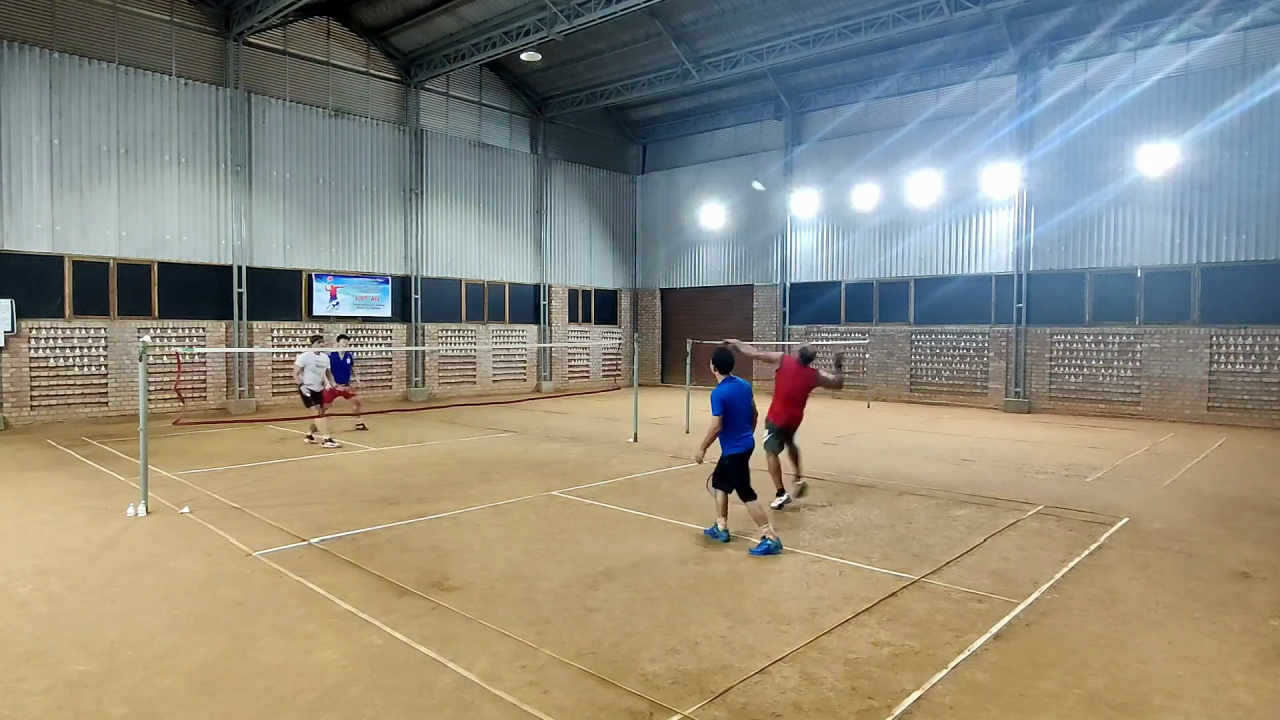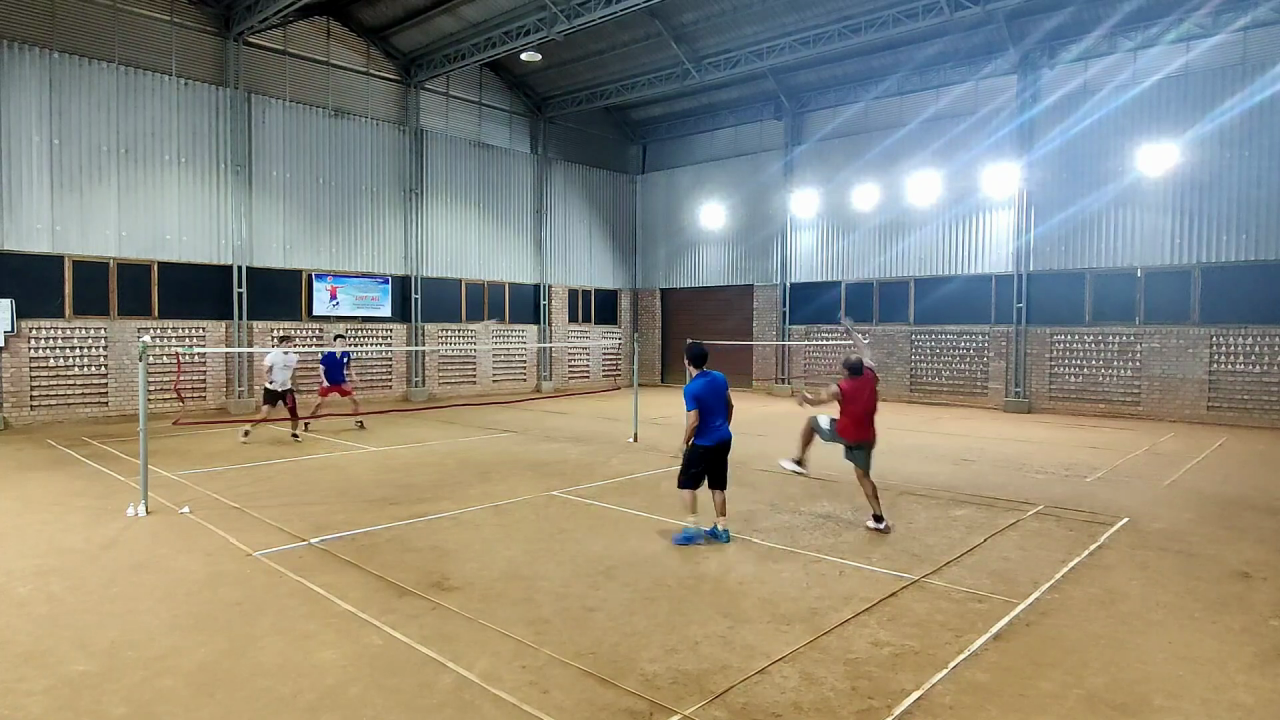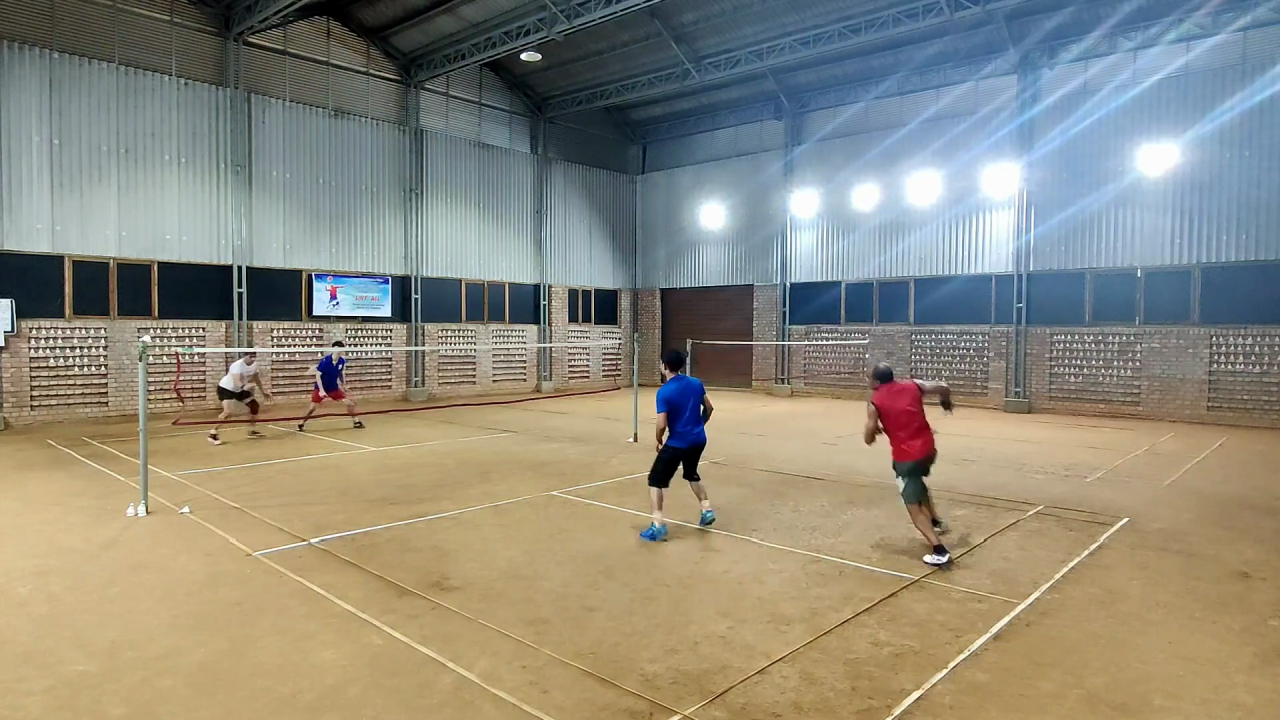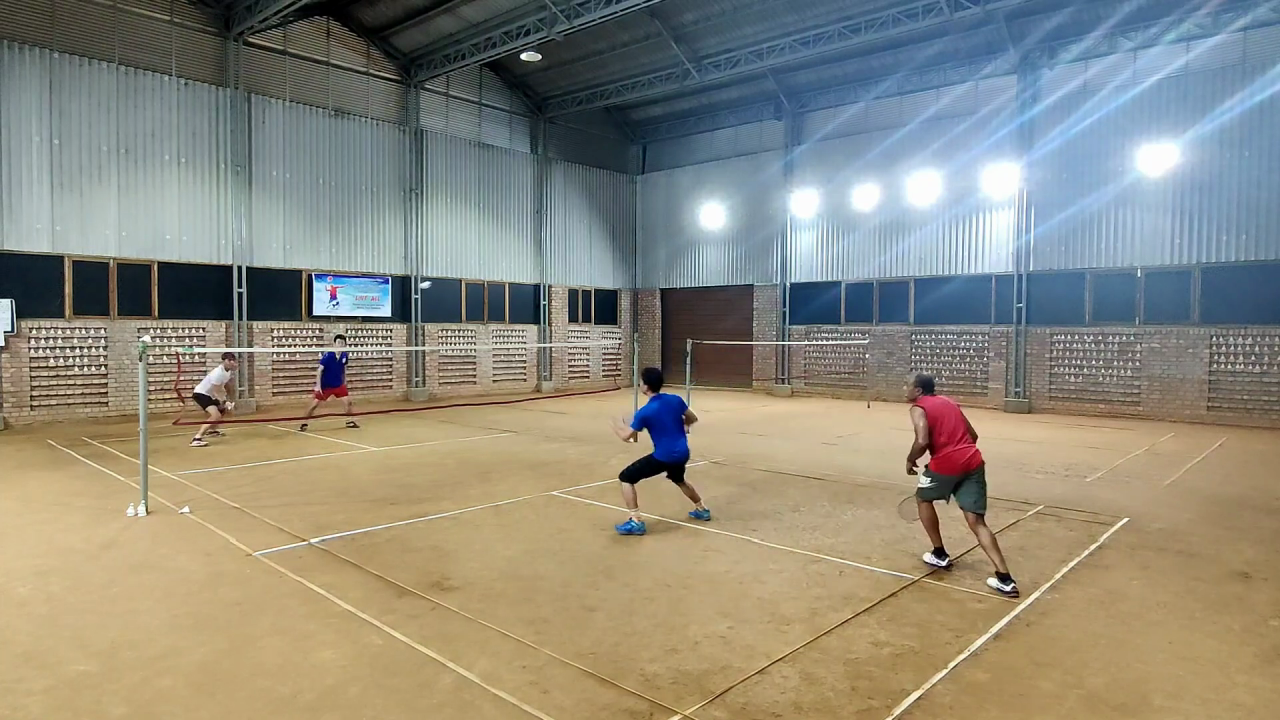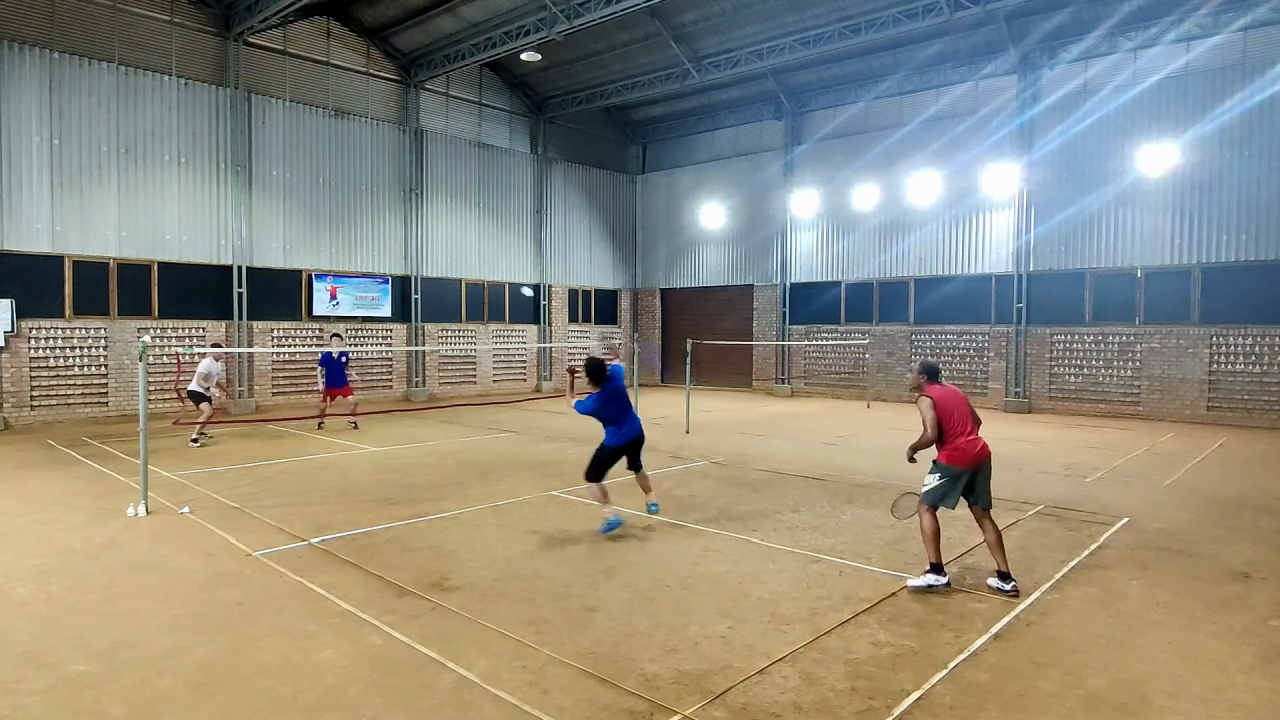
dt=0.3s
person 1, frame 1
left shoulder: (784, 360)
right shoulder: (815, 375)
left elbow: (751, 353)
right elbow: (838, 384)
left wrist: (736, 343)
right wrist: (838, 365)
left hip: (777, 417)
right hip: (796, 418)
left knee: (772, 453)
right knee: (791, 445)
left ankle: (781, 494)
right ankle: (799, 479)
person 1, frame 2
left shoulder: (841, 388)
right shoulder: (870, 376)
left elbow: (815, 401)
right elbow: (864, 353)
left wrist: (804, 397)
right wrist: (857, 337)
left hip: (846, 433)
right hip: (867, 437)
left knee: (811, 424)
right knee: (863, 476)
left ankle: (799, 462)
right ankle: (879, 519)
person 1, frame 3
left shoulder: (875, 403)
right shoulder: (912, 386)
left elbow: (869, 438)
right elbow: (943, 387)
left wrist: (877, 430)
right wrist: (946, 402)
left hip: (906, 456)
right hip: (928, 449)
left knee: (914, 505)
right knee: (915, 484)
left ankle: (939, 551)
right ankle: (935, 522)
person 1, frame 4
left shoulder: (918, 408)
right shoulder: (949, 403)
left elbow: (922, 441)
right elbow: (972, 435)
left wrist: (910, 460)
left hip: (945, 465)
right hip: (974, 462)
left knee: (922, 499)
right knee: (977, 522)
left ankle: (939, 554)
right ankle: (1005, 580)
person 1, frame 5
left shoulder: (925, 398)
right shoulder: (954, 391)
left elbow: (930, 435)
right elbow: (977, 422)
left wrist: (912, 449)
left hip: (954, 459)
right hip: (980, 454)
left knee: (926, 509)
right knee: (983, 515)
left ankle: (936, 572)
right ankle: (1005, 579)
person 2, frame 1
left shoulder: (719, 393)
right shoulder: (744, 385)
left elbow: (716, 427)
right elbow: (754, 413)
left wrist: (702, 449)
left hip: (734, 449)
right hip: (744, 444)
left knee: (746, 494)
right knee: (719, 481)
left ankle: (770, 539)
right ankle: (721, 528)
person 2, frame 2
left shoulder: (692, 388)
right shoulder: (720, 378)
left elbow: (693, 422)
right elbow: (730, 406)
left wrist: (685, 443)
left hip: (704, 443)
right hip: (723, 439)
left knee: (686, 483)
right knee: (718, 484)
left ankle: (692, 528)
right ankle: (721, 528)
person 2, frame 3
left shoulder: (664, 392)
right shoulder: (696, 383)
left elbow: (661, 424)
right elbow: (709, 408)
left wrist: (658, 440)
left hip: (677, 444)
right hip: (698, 440)
left knee: (656, 481)
right knee: (691, 475)
left ankle: (658, 526)
right ankle: (706, 509)
person 2, frame 4
left shoulder: (645, 412)
right shoulder: (675, 400)
left elbow: (626, 436)
right elbow: (693, 418)
left wrist: (618, 427)
left hip: (662, 457)
right hip: (682, 454)
left knee: (625, 479)
right knee: (679, 480)
left ankle: (636, 521)
right ankle: (700, 509)
person 2, frame 5
left shoulder: (589, 404)
right shoulder: (615, 379)
left elbow: (570, 400)
right elbow: (617, 362)
left wrist: (570, 378)
right wrist: (615, 357)
left hip: (615, 442)
right hip: (636, 434)
left knee: (592, 477)
right knee: (636, 468)
left ankle: (611, 516)
right ankle: (652, 502)
